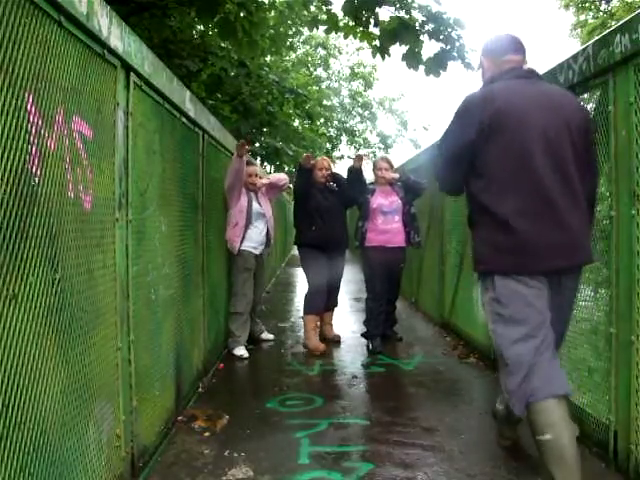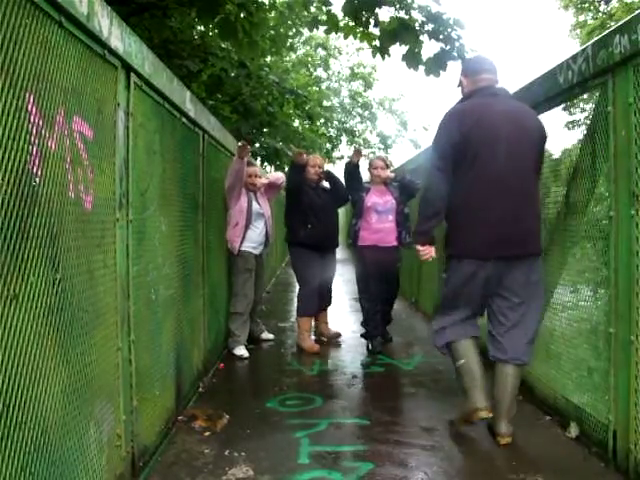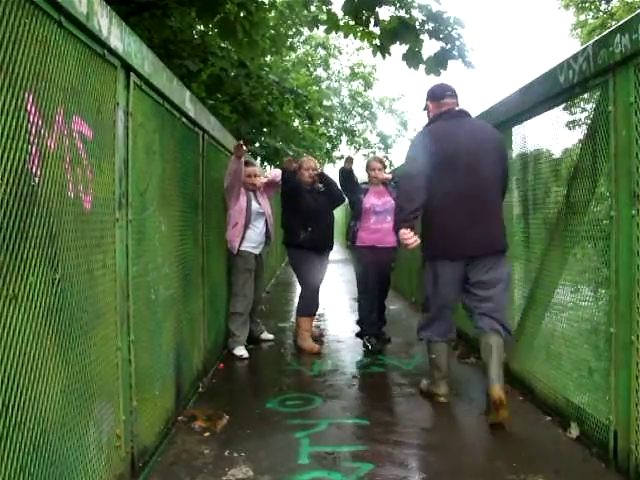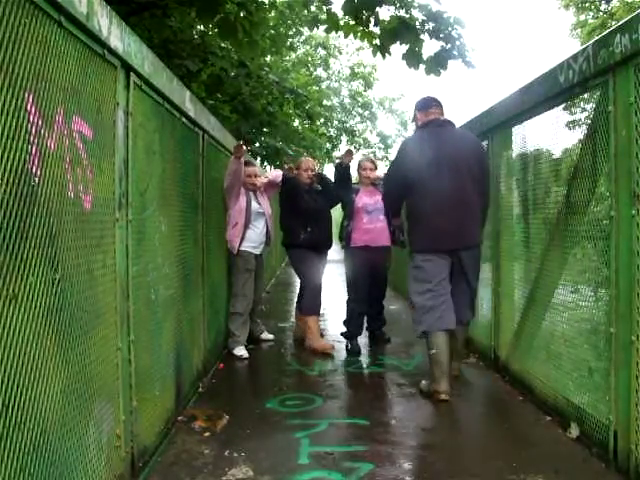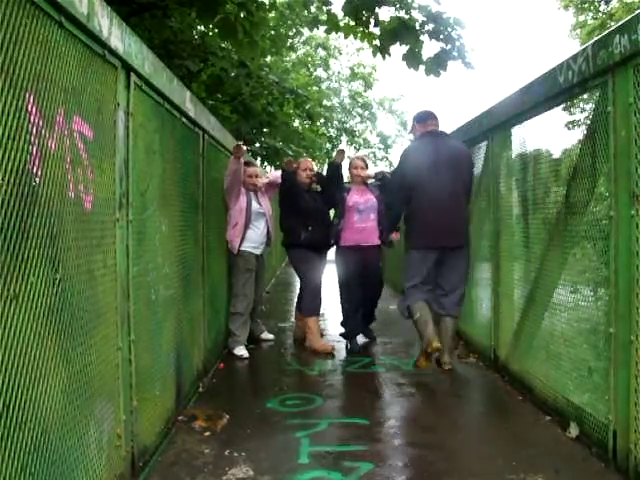
dt=0.3s
person 1, frame 1
left shoulder: (481, 103)
right shoulder: (570, 102)
left elbow: (449, 172)
right elbow: (589, 177)
left wrist: (470, 184)
left hip: (510, 251)
right hip: (569, 247)
left knee: (529, 360)
right knee: (542, 347)
right ankle: (511, 414)
person 1, frame 2
left shoulder: (459, 116)
right shoulder: (530, 118)
left elbow: (438, 178)
left wrist: (425, 232)
left hip: (472, 240)
right hip: (524, 241)
left knee: (457, 319)
right knee: (515, 330)
left ankle: (477, 400)
right ankle: (504, 422)
person 1, frame 3
left shoulder: (429, 137)
right shoulder: (490, 134)
left elbow: (412, 183)
left wrist: (405, 224)
left hip: (444, 242)
right hip: (490, 241)
left knee: (440, 315)
right knee: (491, 315)
left ankle: (438, 384)
right ankle: (496, 386)
person 1, frame 4
left shoulder: (412, 145)
right shoulder: (472, 142)
left elbow: (393, 189)
right elbow: (485, 189)
left wrist: (393, 215)
left hip: (428, 239)
right hip: (467, 236)
left knee: (433, 307)
right knee: (462, 301)
left ankle: (440, 383)
right ankle: (452, 363)
person 1, frame 5
left shoulder: (413, 152)
right shoulder: (463, 151)
left elbow: (396, 192)
left wrist: (391, 226)
left hip: (422, 236)
right hip: (457, 235)
left knee: (416, 290)
right knee: (450, 296)
left ankle: (429, 338)
right ankle: (446, 355)
person 2, frame 1
left shoulder: (263, 193)
right shoulder: (236, 192)
left elbow: (284, 180)
right elbow: (234, 175)
left wrist: (266, 180)
right wrist: (239, 156)
left hip: (259, 251)
right hip: (243, 250)
left knee: (256, 296)
right knee: (242, 297)
left ankle: (255, 328)
right ankle: (237, 340)
person 2, frame 2
left shoulder: (262, 193)
right shoulder: (236, 192)
left elbow: (281, 178)
right elbow: (235, 176)
left wrist: (266, 180)
right wrist: (240, 158)
left hip: (259, 251)
right hip: (243, 250)
left knee: (256, 296)
right knee: (243, 296)
left ankle: (254, 328)
right ankle: (237, 340)
person 2, frame 3
left shoulder: (262, 193)
right shoulder: (236, 192)
left elbow: (279, 176)
right elbow: (234, 176)
left wrist: (265, 179)
right wrist: (238, 158)
left hip: (258, 251)
right hip: (243, 250)
left knee: (256, 296)
right knee: (242, 297)
left ankle: (254, 328)
right ankle: (237, 340)
person 2, frame 4
left shoulder: (262, 193)
right shoulder: (236, 193)
left elbow: (280, 176)
right elbow: (233, 176)
left wrist: (266, 179)
right wrist: (237, 158)
left hip: (259, 250)
right hip: (243, 250)
left knee: (256, 296)
right knee: (242, 297)
left ankle: (255, 328)
right ankle: (236, 341)
person 2, frame 5
left shoulder: (262, 193)
right shoulder: (237, 193)
left elbow: (280, 177)
right elbow: (233, 176)
left wrist: (267, 179)
right wrist: (237, 159)
left hip: (259, 251)
right hip: (243, 250)
left knee: (257, 296)
right knee: (243, 297)
left ankle: (255, 328)
right ankle: (237, 340)
person 3, frame 1
left shoulder: (400, 190)
right shoulder: (367, 191)
left elbow: (420, 187)
right elbow: (353, 186)
left wrist: (399, 178)
right wrist: (355, 168)
left hip: (397, 247)
right hip: (373, 247)
left knee: (392, 290)
right knee: (375, 291)
left ankle: (388, 327)
right ankle: (373, 334)
person 3, frame 2
left shoulder: (396, 189)
right shoulder: (362, 190)
left elbow: (416, 188)
right elbow: (350, 181)
left wrist: (394, 177)
right wrist: (353, 162)
left hip: (391, 247)
right hip: (366, 247)
left knee: (391, 289)
right knee: (370, 291)
left ankle: (382, 326)
right ankle: (373, 334)
person 3, frame 3
left shoulder: (394, 190)
right shoulder: (360, 190)
right elbow: (347, 184)
left wrist: (391, 178)
right wrist: (347, 169)
left hip: (388, 247)
right hip: (365, 247)
left knee: (382, 290)
right knee: (367, 290)
left ankle: (377, 328)
right ankle: (368, 333)
person 3, frame 4
left shoulder: (384, 190)
right shoulder: (351, 191)
right elbow: (340, 182)
right wrist: (343, 164)
left hip: (382, 247)
right hip: (357, 247)
left knee: (378, 290)
right knee: (357, 292)
left ankle: (376, 328)
right ankle: (352, 335)
person 3, frame 5
left shoulder: (376, 189)
right shoulder: (342, 190)
right elbow: (332, 180)
left wrist: (377, 175)
right wrist: (336, 162)
left hip: (373, 246)
right hip: (348, 247)
left knee: (374, 287)
right knee: (350, 292)
left ankle: (364, 323)
right ankle: (351, 334)
person 4, frame 1
left shoulder: (336, 192)
right shoulder: (307, 191)
left elbow: (352, 198)
right elbow: (299, 187)
left wrist: (337, 178)
right wrist: (304, 168)
left hip: (336, 248)
right hip: (312, 247)
left knee: (333, 287)
right knee: (318, 286)
left ankle: (326, 328)
right ankle: (310, 335)
person 4, frame 2
left shoulder: (327, 192)
right shoulder: (298, 189)
left elbow: (344, 197)
right elbow: (292, 182)
left wrist: (330, 176)
right wrist: (296, 164)
left hip: (327, 247)
right hip: (303, 246)
left knee: (326, 286)
right knee: (310, 287)
left ankle: (322, 327)
right ankle: (304, 335)
person 4, frame 3
left shoulder: (321, 193)
right shoulder: (293, 191)
left elbow: (339, 198)
right elbow: (288, 185)
left wrist: (324, 178)
right wrist: (289, 172)
left hip: (321, 248)
right hip: (301, 247)
left knee: (312, 287)
right knee: (311, 287)
left ankle: (301, 327)
right ankle: (303, 335)
person 4, frame 4
left shoulder: (319, 193)
right shoulder: (292, 191)
left elbow: (335, 198)
right elbow: (287, 187)
left wrist: (322, 178)
right wrist: (289, 176)
left hip: (319, 247)
right hip: (300, 246)
left knee: (309, 286)
right knee: (313, 285)
left ankle: (301, 329)
right ankle: (313, 337)
person 4, frame 5
left shoulder: (318, 194)
right shoulder: (291, 191)
left elbow: (334, 199)
right elbow: (286, 186)
left wrist: (321, 178)
right wrist: (288, 172)
left hip: (319, 247)
right hip: (300, 246)
left knee: (308, 286)
right knee: (312, 285)
left ankle: (300, 328)
right ankle: (313, 337)
